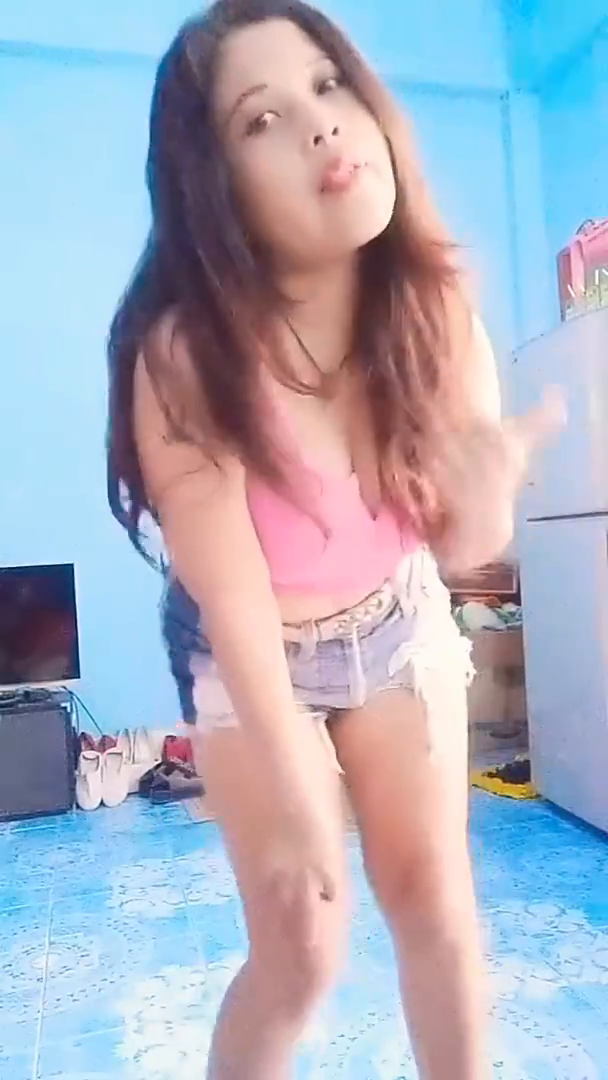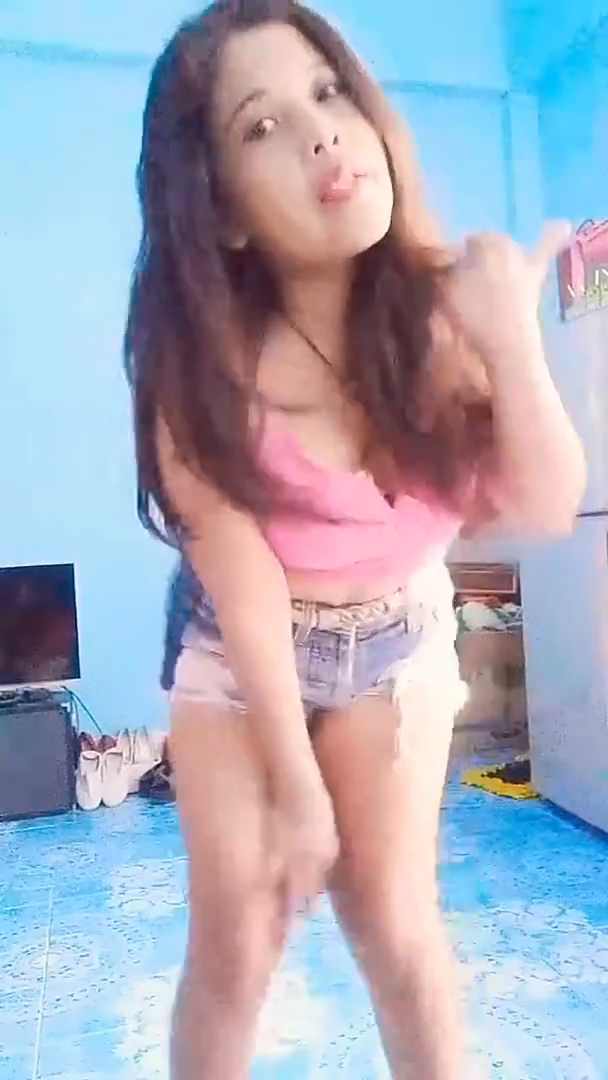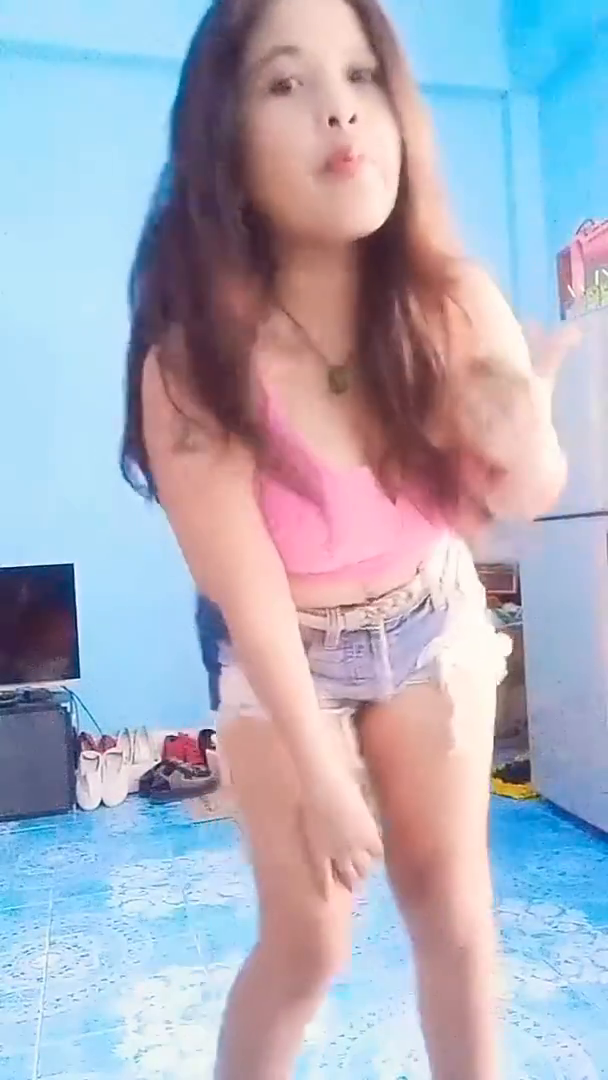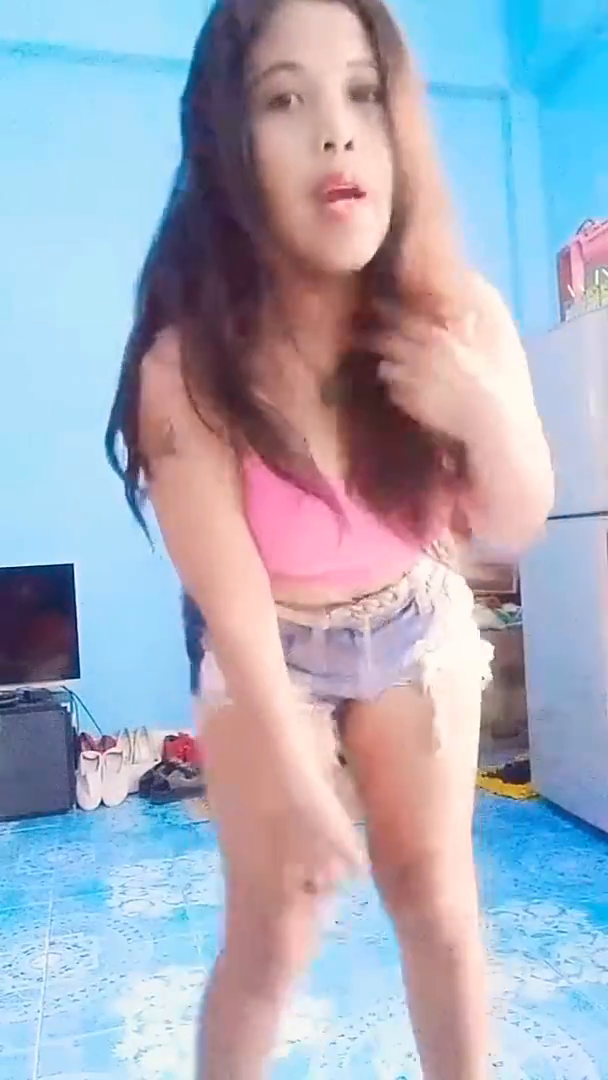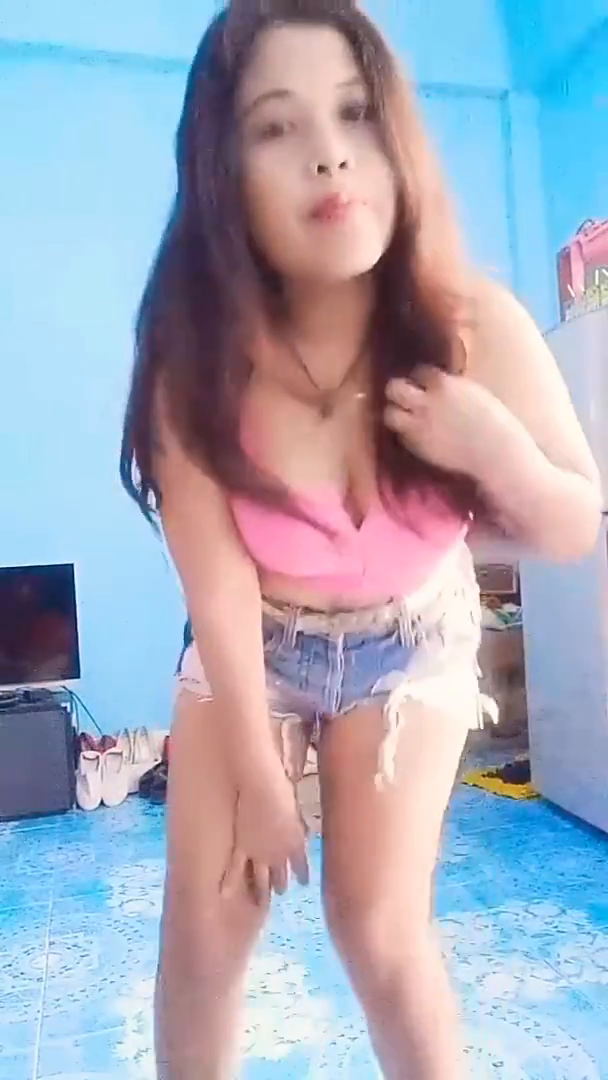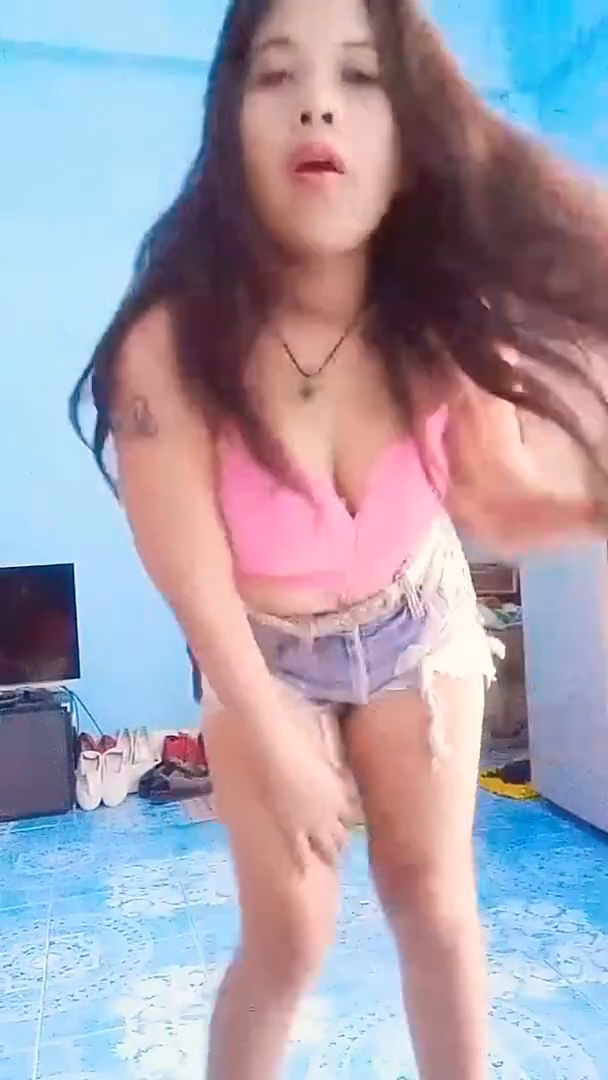
dt=0.3s
person 1, frame 1
left shoulder: (438, 318)
right shoulder: (189, 355)
left elbow: (465, 547)
right elbow: (234, 600)
left wrist: (482, 494)
right wrist: (295, 809)
left hip: (401, 632)
right hip: (248, 663)
left knee: (436, 903)
right knee: (302, 950)
person 1, frame 2
left shoulder: (445, 305)
right shoulder: (205, 364)
left elbow: (545, 510)
right elbow: (247, 595)
left wrist: (513, 344)
right wrist: (296, 786)
left hip: (399, 642)
right hip: (240, 652)
left knee: (394, 921)
right knee: (235, 942)
person 1, frame 3
left shoulder: (453, 303)
right shoulder: (190, 364)
left elbow: (521, 503)
right elbow: (251, 601)
left wrist: (529, 447)
right wrist: (321, 787)
left hip: (433, 625)
right hip: (288, 658)
left knee: (452, 901)
right knee: (308, 937)
person 1, frame 4
left shoulder: (460, 314)
right shoulder: (188, 367)
left elbow: (513, 527)
right elbow: (232, 604)
left wrist: (493, 425)
right wrist: (296, 790)
left hip: (415, 628)
right hip: (272, 654)
left knee: (438, 903)
right knee: (272, 933)
person 1, frame 5
left shoulder: (473, 330)
right shoulder: (197, 372)
right elbow: (221, 596)
left wrist: (502, 456)
right wrist: (257, 776)
left hip: (412, 648)
right hip: (254, 651)
left knee: (377, 931)
right knee: (204, 928)
person 1, frame 6
left shoulder: (449, 323)
right shoulder: (171, 346)
left elbow: (500, 509)
right elbow: (198, 586)
right wrist: (275, 759)
left hip: (415, 625)
right hip: (263, 654)
left knee: (435, 903)
right knee: (292, 932)
